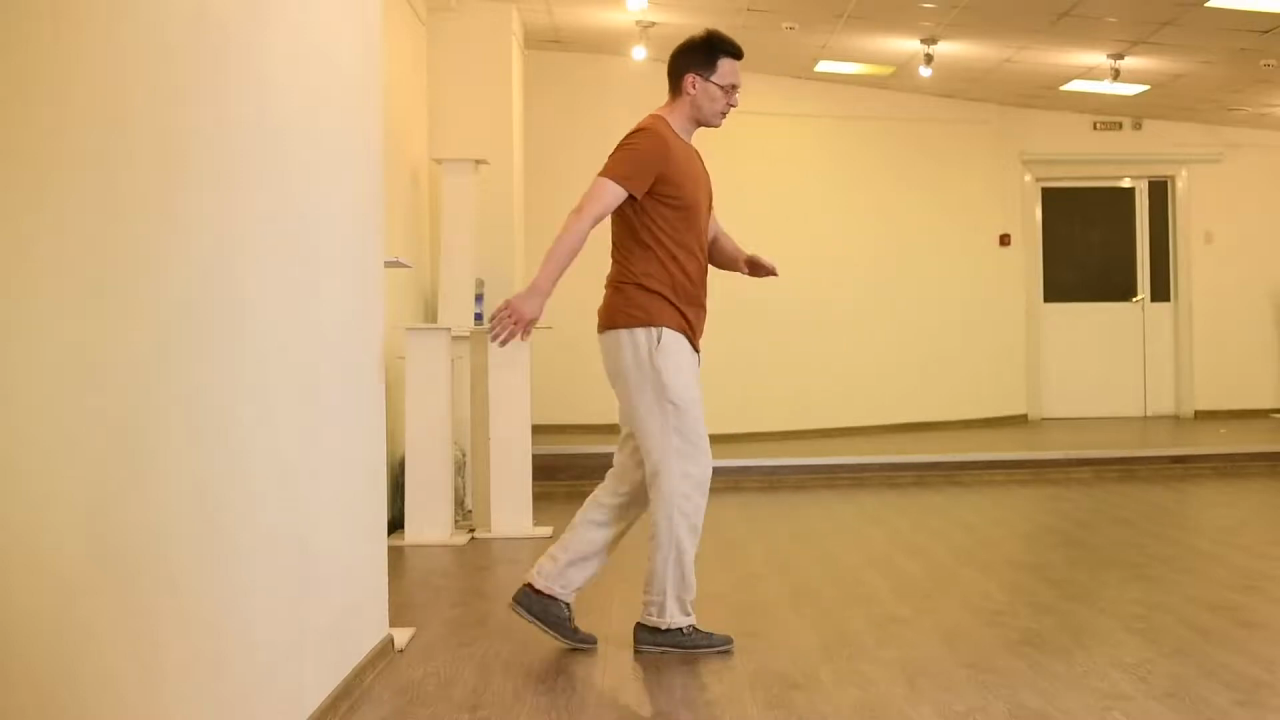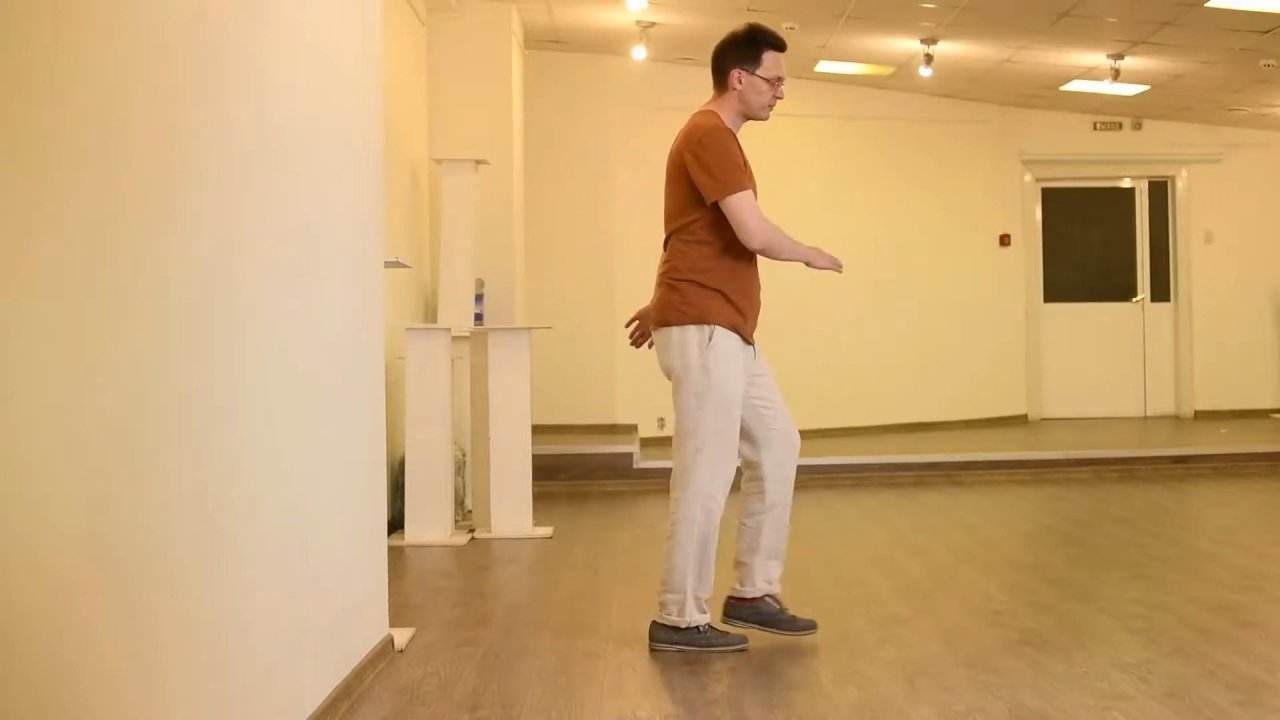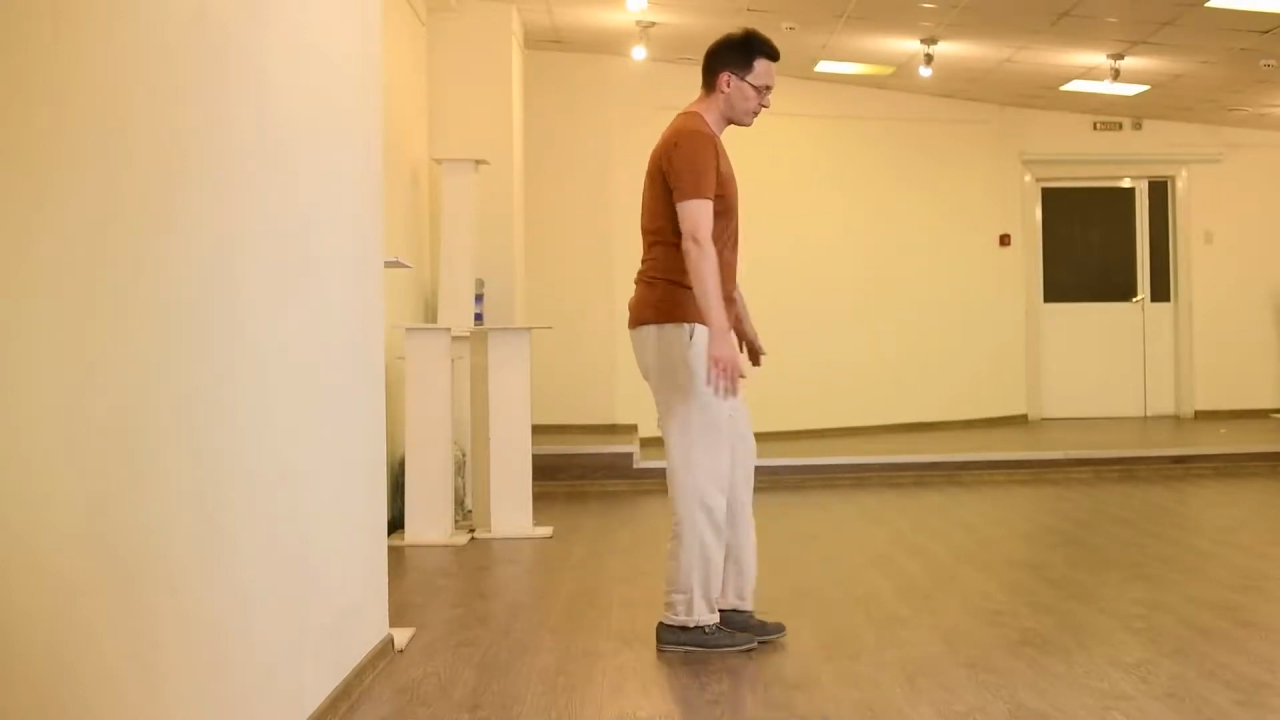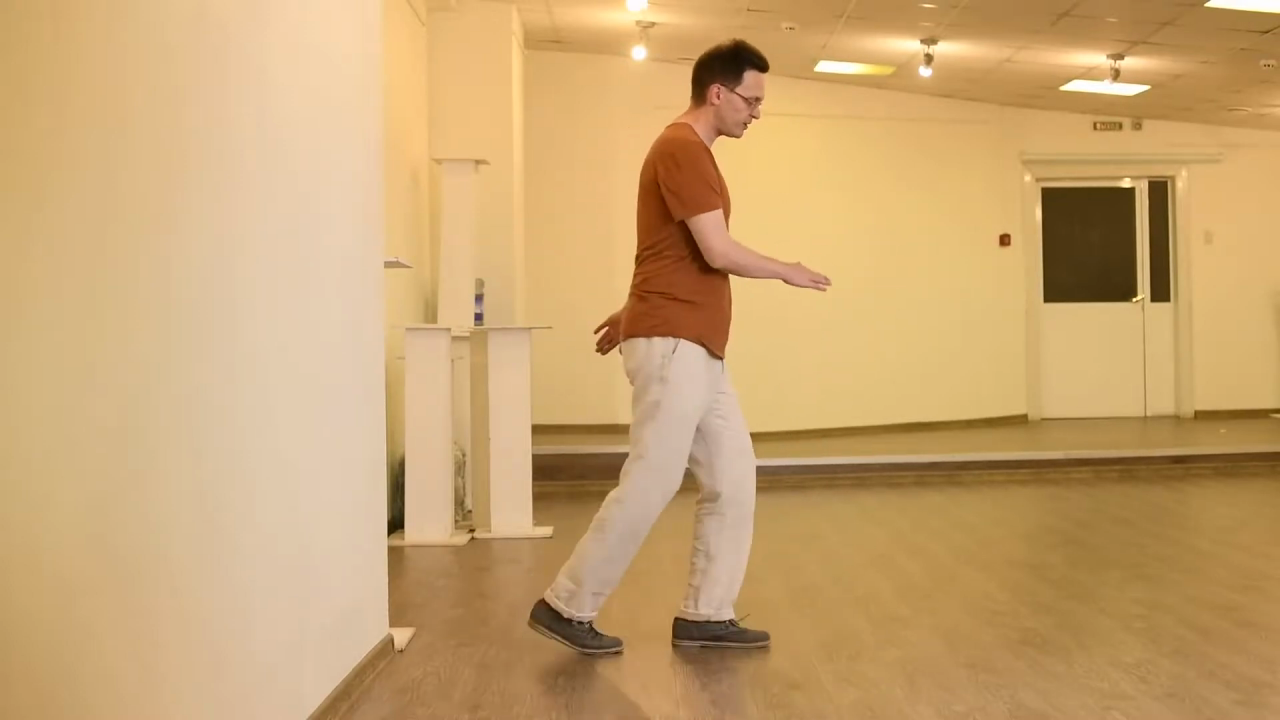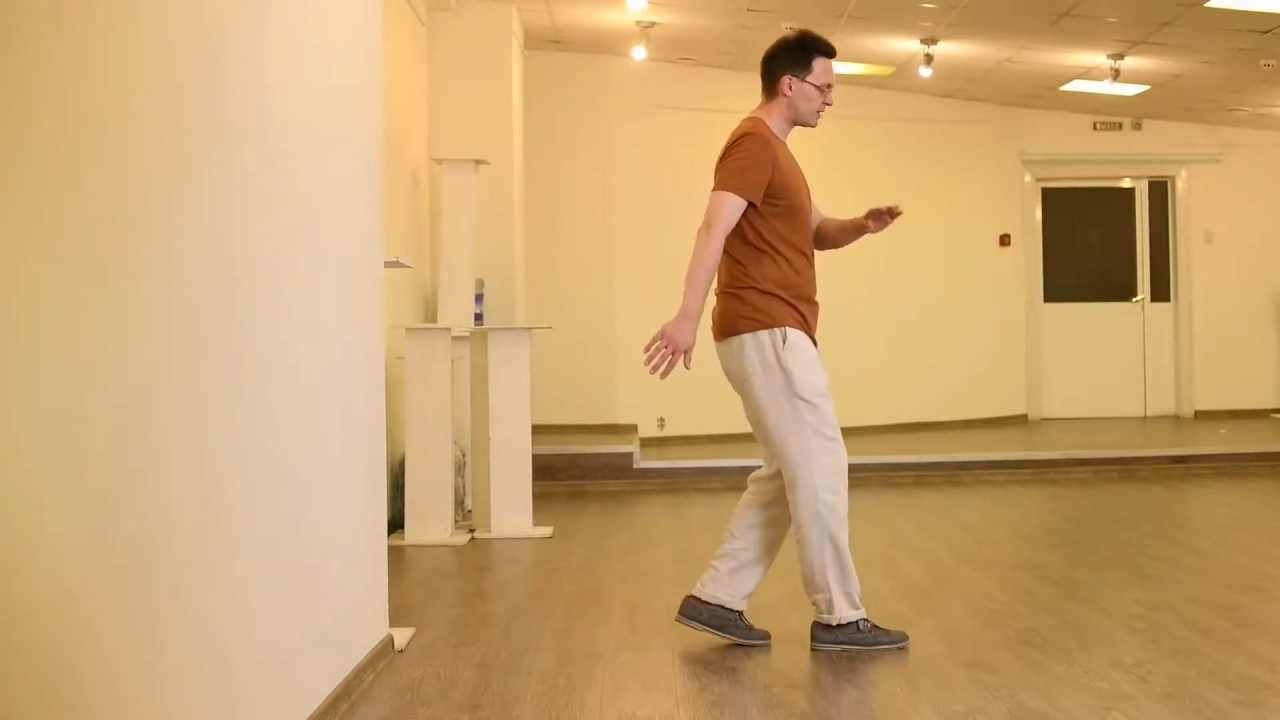
dt=1s
person 1, frame 1
left shoulder: (683, 153)
right shoulder: (652, 140)
left elbow: (709, 240)
right elbow: (588, 213)
left wrist: (743, 261)
right wrist: (538, 293)
left hip: (657, 335)
right hip: (648, 333)
left knee: (638, 474)
right knee: (685, 472)
left ankle: (547, 588)
right ankle: (664, 620)
person 1, frame 2
left shoulder: (711, 136)
right shoulder: (710, 136)
left elbow: (688, 228)
right elbow: (754, 233)
left wrist: (657, 303)
right wrist: (813, 254)
left hip: (722, 330)
right hip: (703, 328)
left knee: (776, 446)
right knee: (707, 471)
left ankle: (753, 592)
right ankle: (680, 618)
person 1, frame 3
left shoulder: (702, 142)
right shoulder: (690, 140)
right elbow: (695, 241)
left wrist: (741, 321)
right wrist: (722, 329)
left hip: (692, 328)
right hip: (681, 327)
left knee: (730, 461)
right knee: (704, 469)
left ankle: (730, 600)
right ankle: (689, 617)
person 1, frame 4
left shoulder: (688, 152)
right shoulder: (684, 151)
right elbow: (719, 252)
left wrist: (626, 314)
right wrist: (788, 271)
left hip: (691, 344)
right hip: (671, 343)
left knee: (732, 476)
right knee: (649, 483)
left ankle: (706, 614)
right ankle: (565, 604)
person 1, frame 5
left shoulder: (773, 150)
right shoulder: (753, 147)
left elbow: (811, 233)
right elbow: (716, 230)
left wrist: (861, 225)
right wrist: (686, 315)
left hip: (771, 335)
right hip: (767, 333)
left knee: (786, 471)
right knee: (820, 468)
left ankle: (716, 598)
right ankle: (838, 617)
